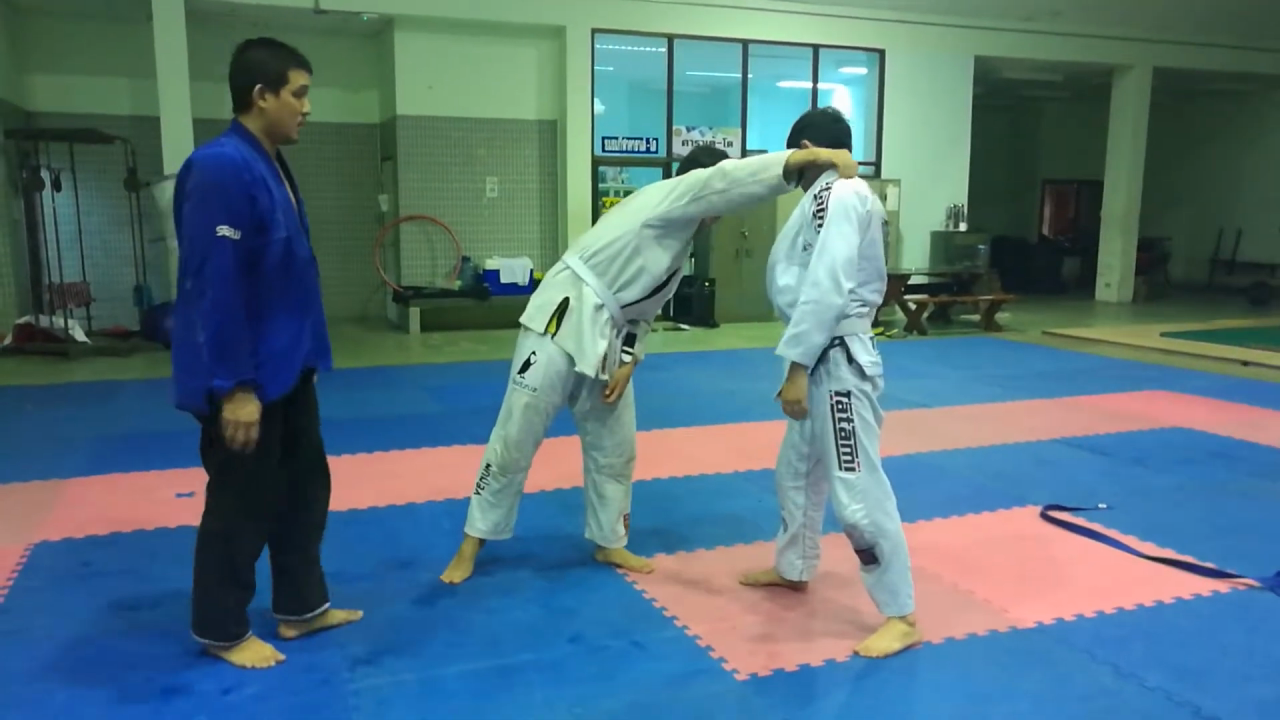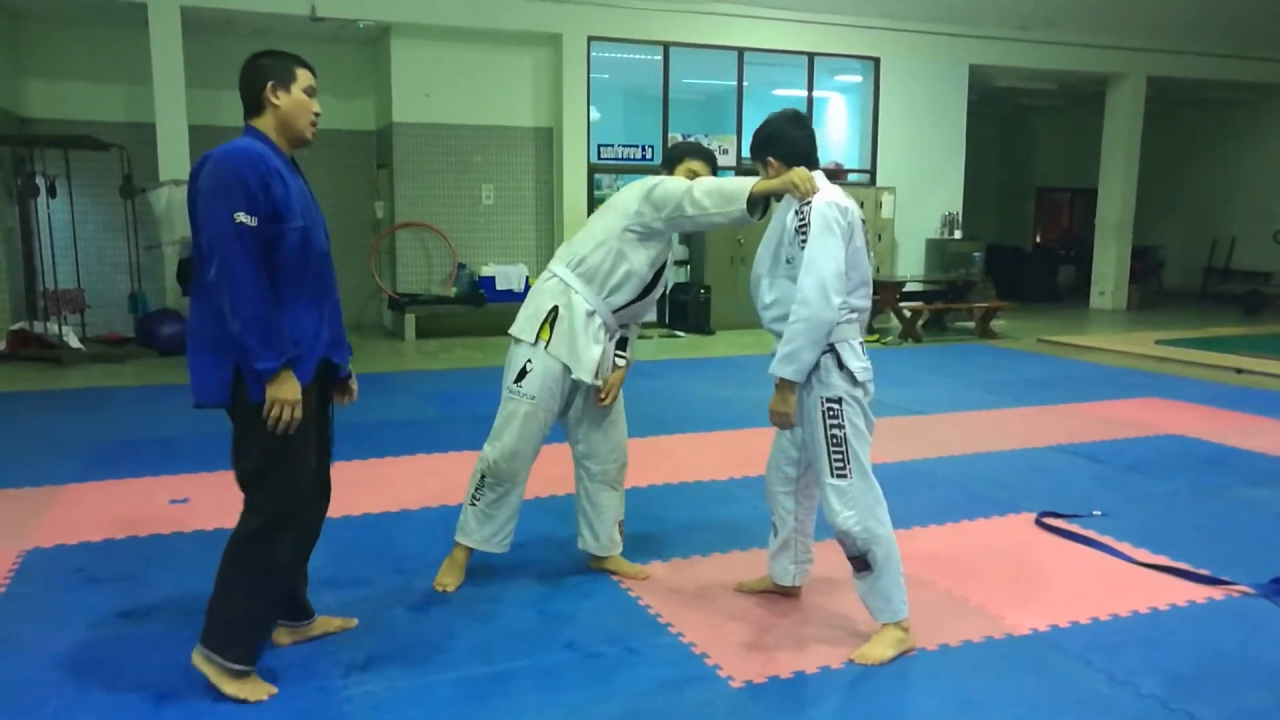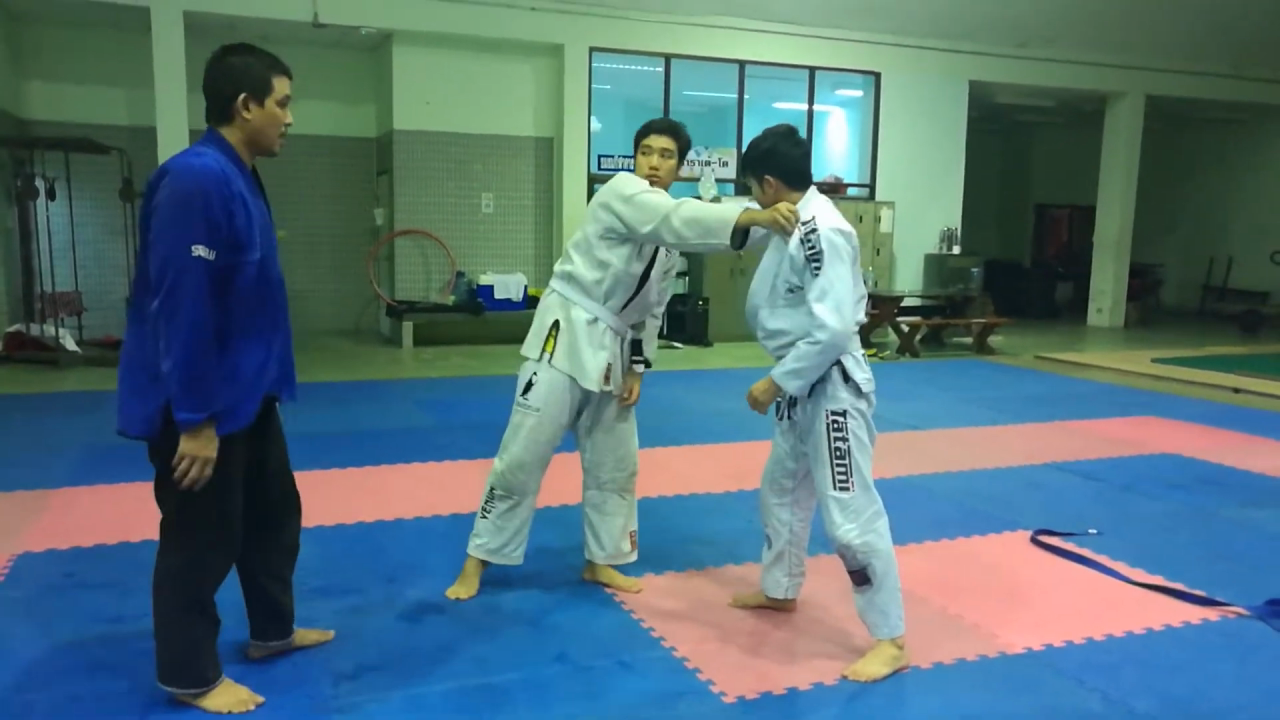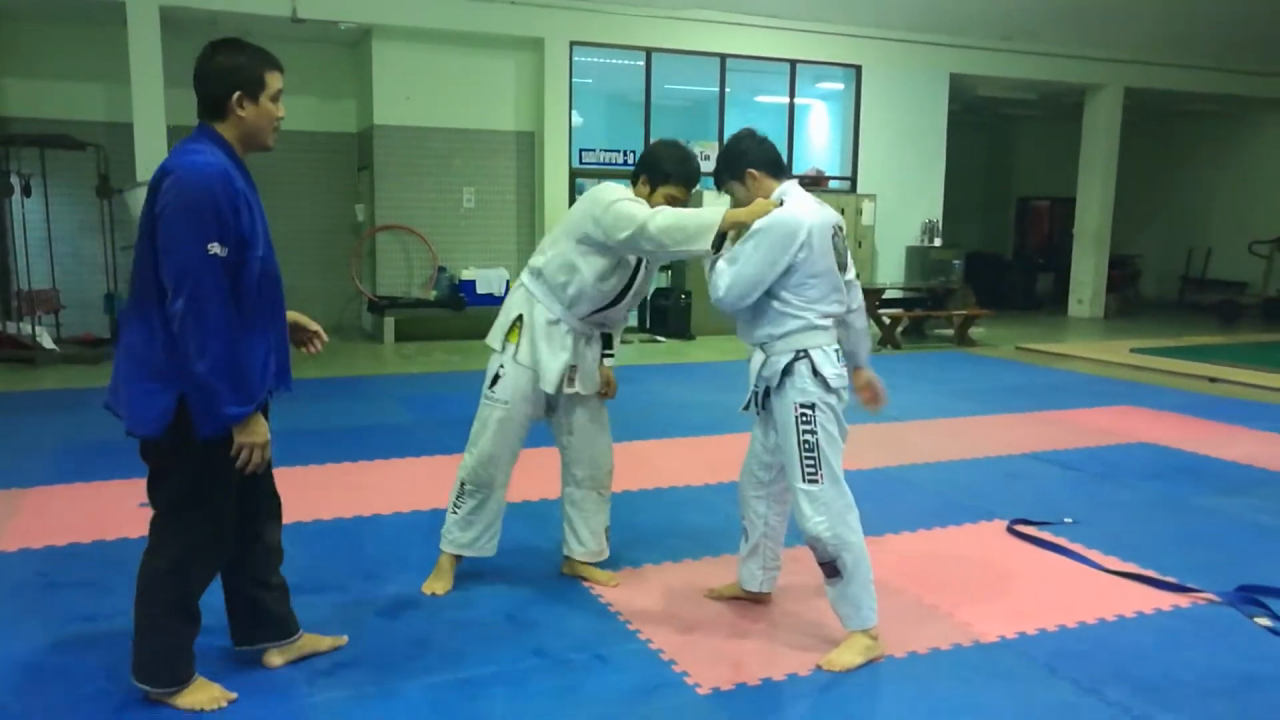
dt=0.7s
person 1, frame 1
left shoulder: (268, 166)
right shoulder: (221, 170)
right elbow: (214, 288)
right wrist: (235, 386)
left hip: (286, 365)
right hip: (244, 377)
left knee: (306, 485)
right knee: (244, 501)
left ankle: (300, 607)
right ankle: (221, 629)
person 1, frame 2
left shoulder: (283, 171)
right shoulder: (237, 165)
right elbow: (237, 278)
left wrist: (334, 361)
right wrist: (275, 368)
left hip: (301, 367)
right hip: (265, 374)
left knee: (306, 500)
right knee: (279, 505)
left ankle: (289, 616)
right ankle: (224, 647)
person 1, frame 3
left shoulder: (237, 177)
right shoulder: (196, 181)
right elbow: (180, 308)
right wrist: (195, 419)
left hip: (242, 389)
right hip: (197, 402)
left knee: (274, 512)
right knee: (202, 536)
left ankle: (271, 629)
person 1, frame 4
left shoulder: (217, 171)
right shoulder: (199, 180)
right elbow: (198, 306)
left wrist: (276, 321)
right wrist: (241, 410)
left hip: (221, 388)
right hip: (192, 397)
left knee: (254, 517)
right knee: (190, 535)
left ankle: (273, 634)
right ankle: (163, 674)
person 2, frame 1
left shoulder: (839, 195)
right shoulder: (839, 195)
left elbow: (827, 290)
left wrist: (795, 368)
left hip: (838, 359)
right hip: (822, 356)
left knee: (858, 489)
right knee: (798, 470)
left ankle: (901, 615)
right ankle: (794, 567)
person 2, frame 2
left shoulder: (817, 207)
right shoulder: (814, 203)
left elbow: (817, 306)
left wrist: (784, 383)
left hip: (828, 368)
right hip: (811, 366)
left knee: (848, 497)
right knee: (787, 476)
left ankle: (895, 622)
right ankle: (786, 575)
person 2, frame 3
left shoulder: (822, 232)
right shoulder: (792, 220)
left elbow: (833, 330)
right elbow: (749, 230)
left wrist: (775, 383)
left hip: (833, 385)
right hip: (801, 386)
left knee: (851, 513)
right knee: (781, 490)
left ankle: (890, 640)
right ankle: (780, 589)
person 2, frame 4
left shoulder: (784, 221)
right shoulder: (816, 213)
left elbow: (729, 291)
right elbow: (851, 298)
left wrist: (718, 251)
right wrist: (859, 364)
left hip: (801, 373)
right hip: (784, 370)
left knee: (821, 503)
right knee: (761, 481)
left ankle: (864, 629)
right ankle: (755, 581)
person 3, frame 1
left shoulder: (679, 243)
right shoulder: (668, 195)
right elbow: (727, 181)
left wrist: (627, 363)
right wrist: (810, 156)
left hip: (605, 338)
right hip: (564, 321)
left knee: (613, 447)
right knee: (516, 440)
left ankle: (608, 543)
right ankle: (471, 545)
person 3, frame 2
left shoulder: (663, 247)
right shoulder: (647, 194)
right elbow: (698, 201)
left wrist: (618, 367)
right wrist: (775, 184)
left hip: (595, 344)
right hip: (554, 328)
left knee: (605, 454)
right knee: (511, 449)
left ankle: (603, 550)
right ankle: (462, 552)
person 3, frame 3
left shoulder: (664, 240)
right shoulder: (620, 191)
right elbow: (678, 219)
left wrist: (637, 369)
right wrist: (754, 216)
left hip: (611, 351)
right hip: (566, 339)
left knee: (615, 465)
right knee: (522, 458)
left ankle: (601, 561)
right ankle: (478, 560)
person 3, frame 4
left shoulder: (647, 237)
right shoulder: (606, 201)
right elbow: (657, 228)
left wrist: (605, 360)
right wrist: (738, 216)
left hip: (580, 348)
right hip: (534, 333)
left knee: (592, 459)
right knee: (491, 453)
left ankle: (579, 555)
right ankle: (451, 556)
